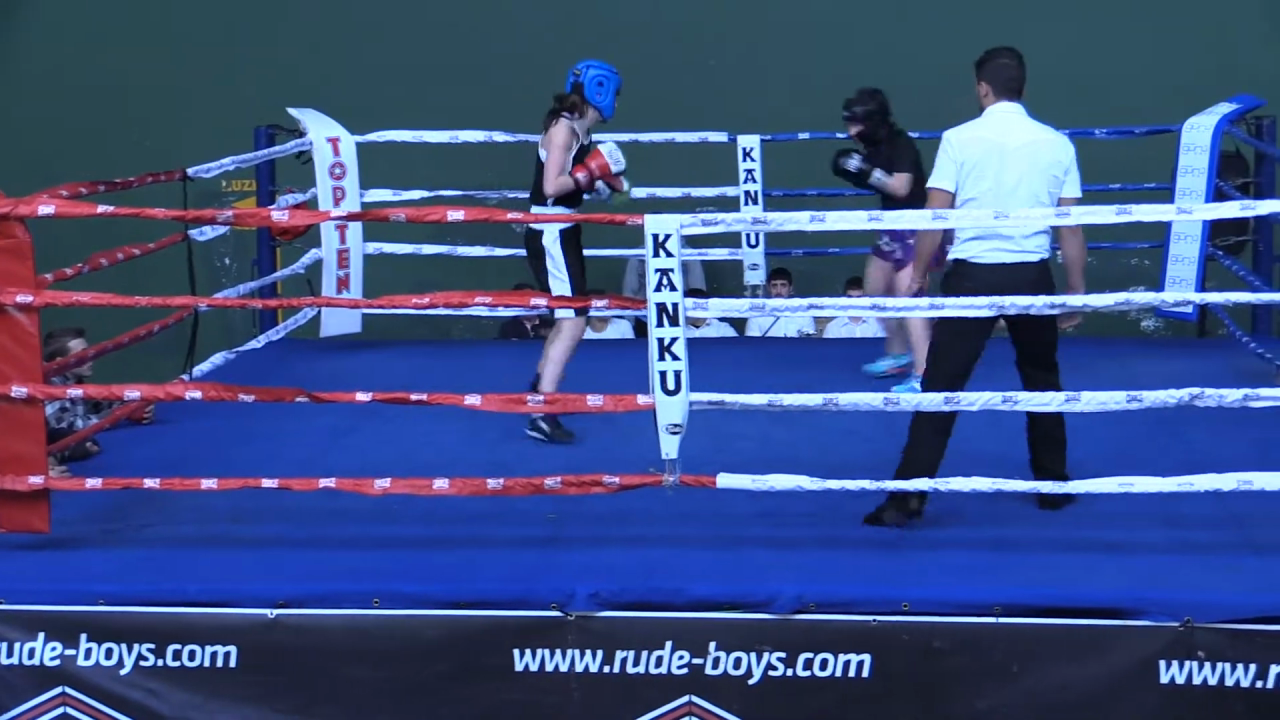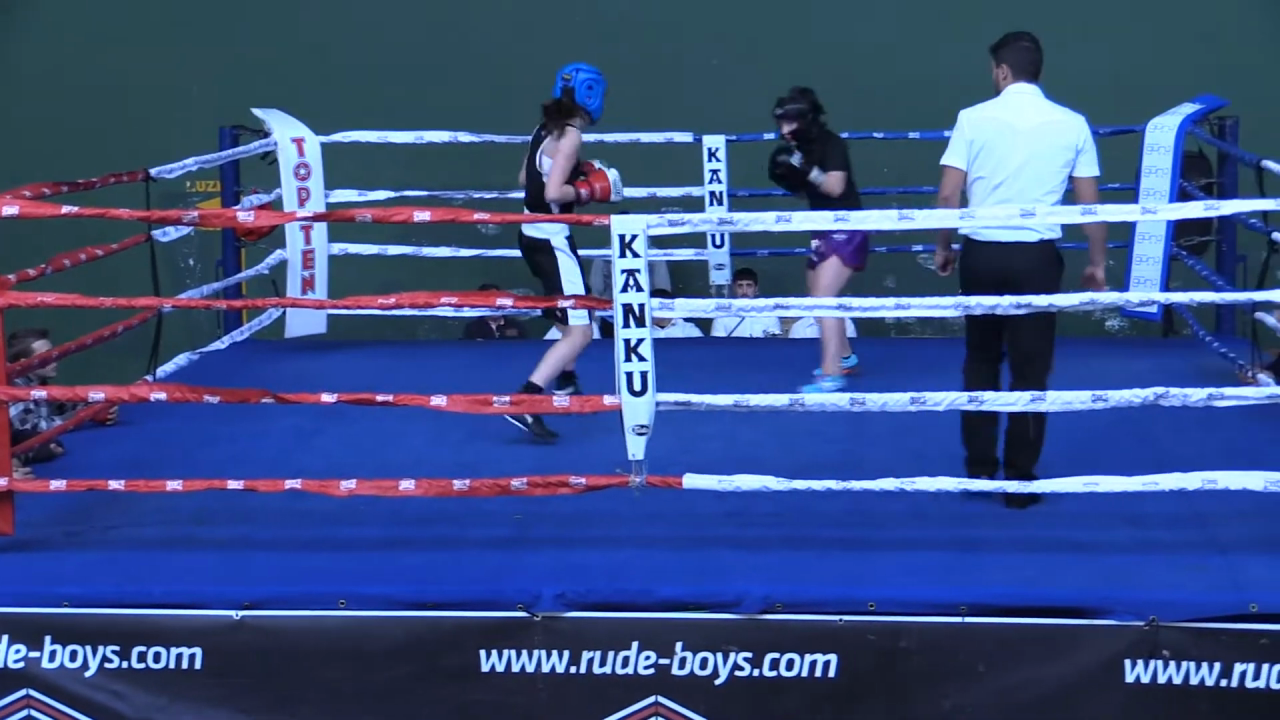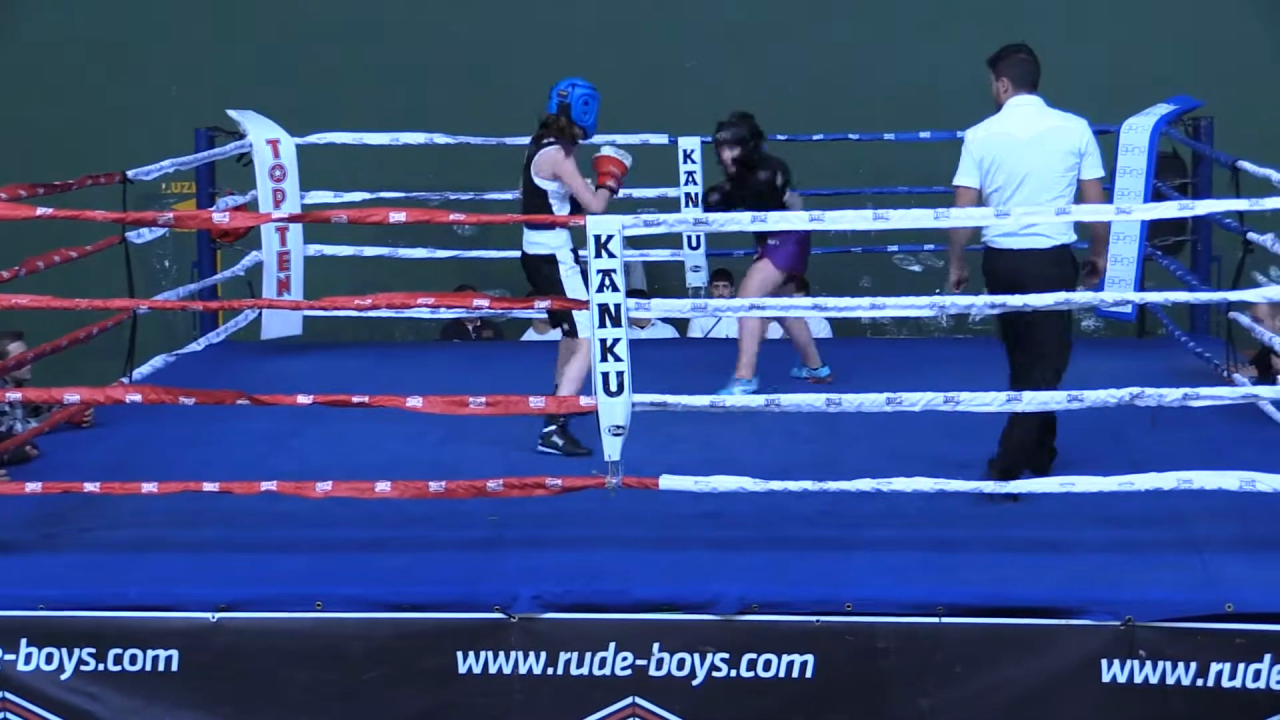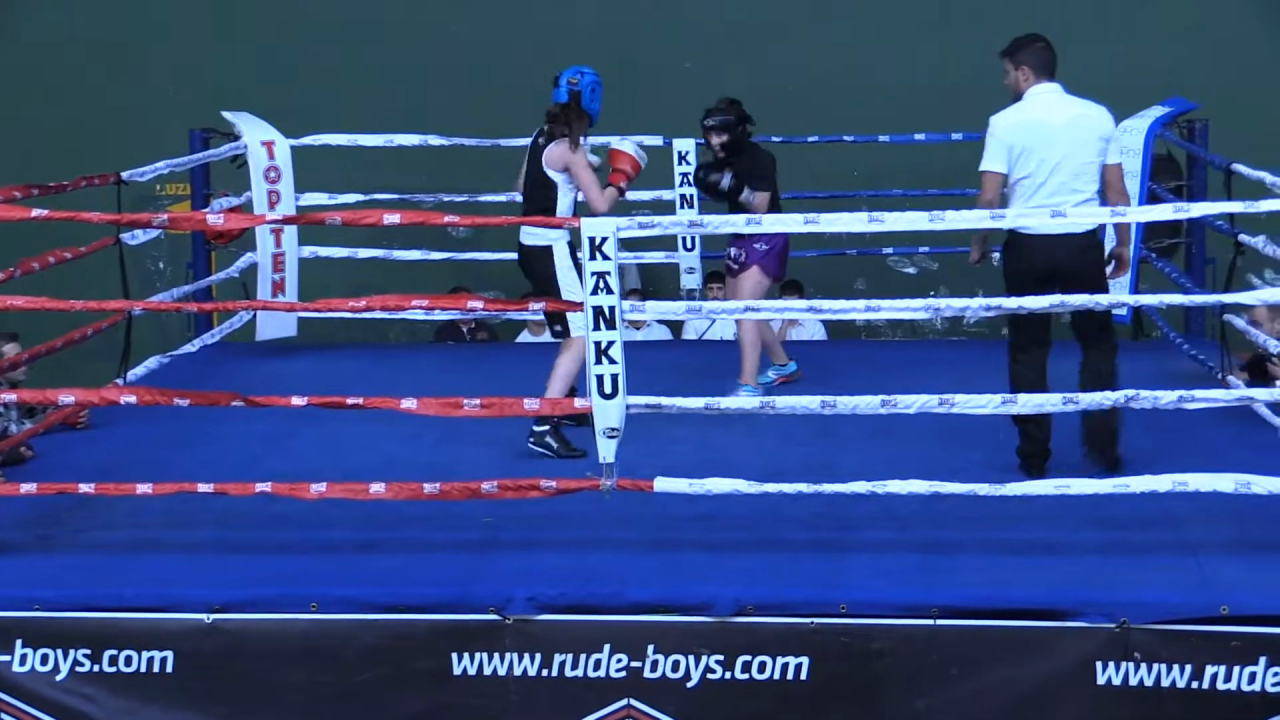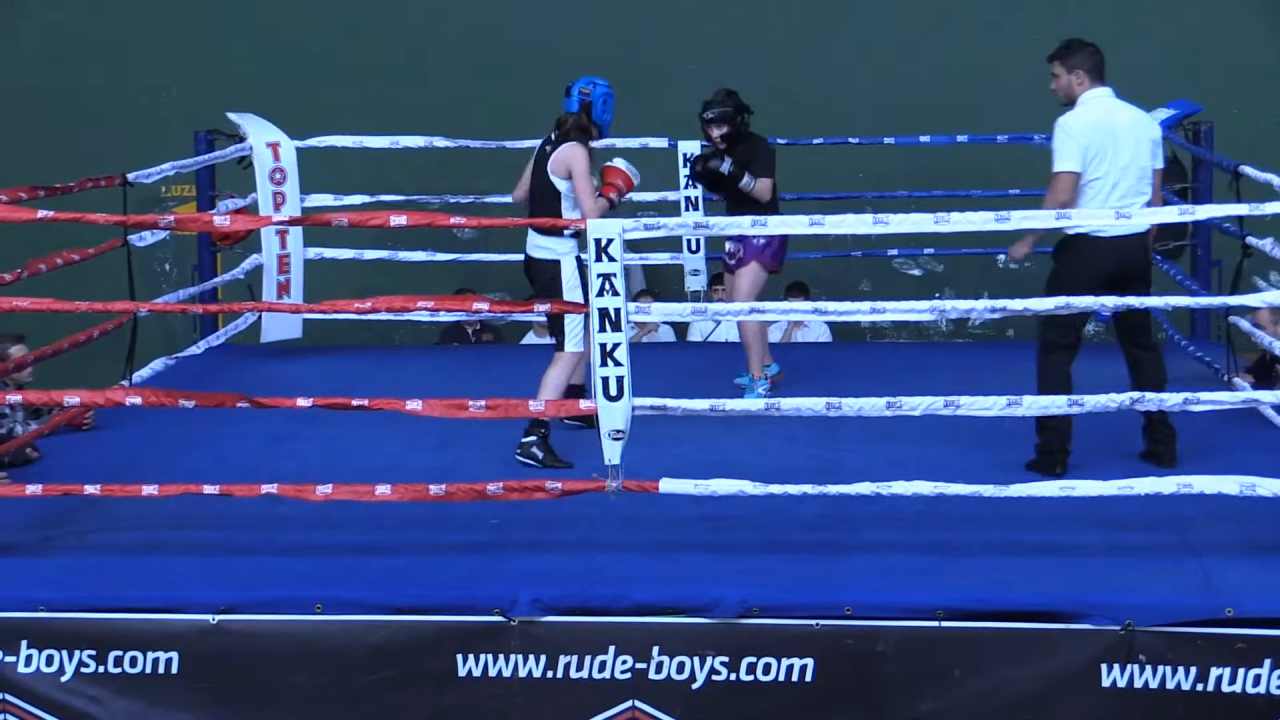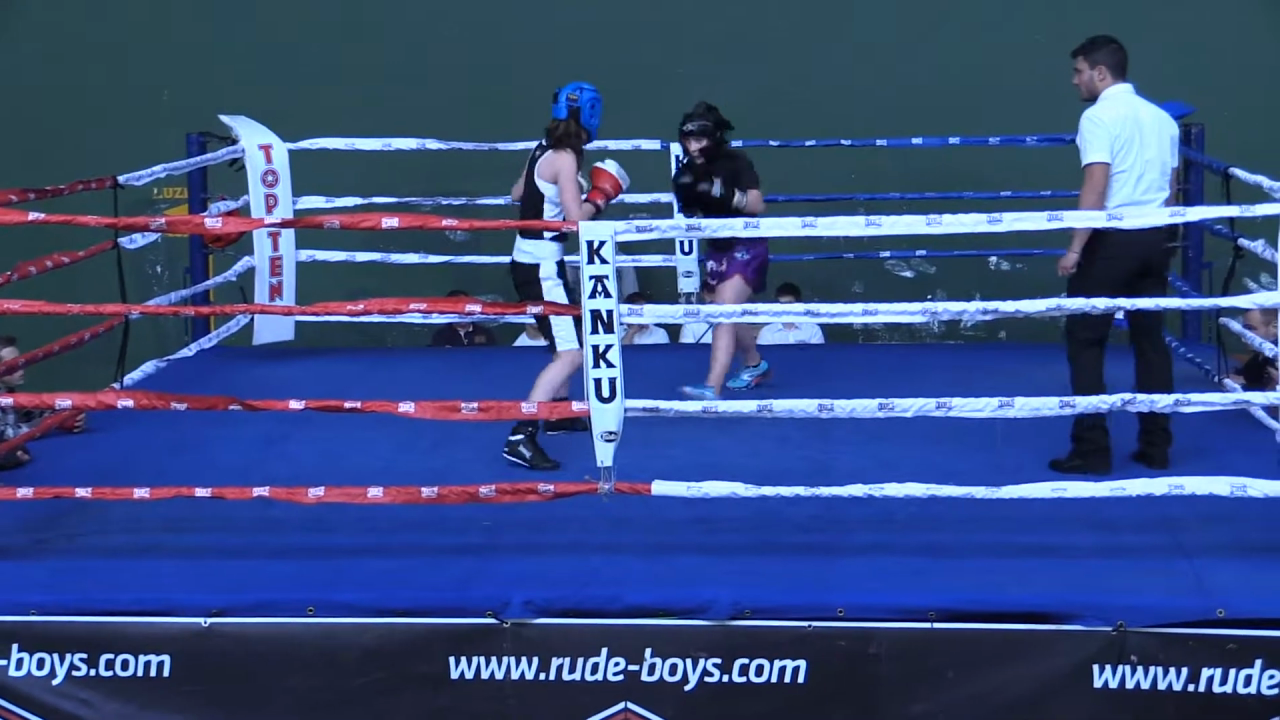
dt=0.3s
person 1, frame 1
left shoulder: (959, 138)
right shoulder: (1057, 143)
left elbow: (936, 218)
right elbow: (1070, 229)
left wrist: (916, 275)
right wrist: (1076, 291)
left hip: (972, 277)
right hip: (1031, 277)
left knee: (940, 388)
right knee: (1042, 382)
left ankle: (907, 497)
right ankle: (1052, 485)
person 1, frame 2
left shoulder: (974, 118)
right shoulder: (1072, 124)
left elbow: (948, 195)
right elbow: (1089, 204)
left wrist: (944, 246)
right wrist: (1097, 262)
left hip: (981, 254)
right hip: (1036, 257)
left knee: (980, 363)
right knee: (1030, 371)
left ankle: (980, 464)
right ankle: (1017, 480)
person 1, frame 3
left shoulder: (980, 135)
right shoulder: (1074, 129)
left elbow: (964, 212)
right elbow: (1095, 204)
left wrist: (956, 264)
right wrist: (1098, 253)
left hip: (1001, 261)
right hip: (1051, 261)
left knee: (1023, 360)
right knee: (1044, 366)
left ankle: (1036, 452)
right ankle: (1007, 464)
person 1, frame 4
left shoulder: (1007, 121)
right shoulder: (1097, 116)
left elbow: (989, 197)
right elbow: (1115, 190)
left wrist: (978, 243)
right wrist: (1123, 244)
left hip: (1028, 246)
right hip: (1082, 244)
left knee: (1027, 350)
right knee: (1099, 343)
left ankle: (1033, 454)
right ankle: (1101, 441)
person 1, frame 5
left shoulder: (1074, 123)
right shoulder: (1144, 120)
left elbow: (1063, 195)
right elbow: (1156, 194)
left wrist: (1028, 241)
right wrist: (1149, 245)
left hip: (1087, 248)
right hip: (1133, 247)
left knee: (1056, 350)
right knee: (1141, 345)
left ankle: (1052, 454)
right ankle: (1162, 444)
person 1, frame 6
left shoulder: (1099, 115)
right shoulder: (1162, 118)
left elbow: (1096, 189)
right elbow: (1170, 190)
left wrist: (1075, 247)
left hip: (1112, 241)
right hip: (1154, 240)
left knee: (1085, 342)
right knee: (1151, 341)
left ankle: (1093, 450)
right ankle: (1156, 446)
person 2, frame 1
left shoulder: (579, 128)
right shoulder: (562, 126)
right elbow: (551, 186)
left wrist: (603, 180)
right wrist: (593, 170)
left hip: (563, 230)
right hip: (549, 233)
left knee: (569, 319)
right knee: (572, 323)
left ankle: (542, 389)
right ankle: (540, 413)
person 2, frame 2
left shoulder: (547, 130)
right shoulder: (569, 137)
left elbow: (525, 179)
right elbow: (553, 193)
right wrist: (590, 192)
left hip: (535, 235)
right hip: (550, 241)
left knee: (574, 315)
right knee: (582, 331)
left ankle: (565, 382)
person 2, frame 3
left shoulder: (541, 143)
right shoulder: (560, 153)
left elbow: (525, 191)
right elbow: (593, 206)
right wrist: (610, 180)
left hip: (537, 252)
right hip: (554, 255)
left knee: (576, 325)
right knee: (588, 341)
left ankle: (564, 396)
right ankle: (552, 428)
person 2, frame 4
left shoulder: (543, 136)
right shoulder: (571, 145)
left elbow: (523, 188)
right elbow: (600, 206)
right wrist: (622, 176)
left hip: (534, 245)
right hip: (551, 248)
left knee: (573, 331)
right knee: (579, 339)
left ankle: (565, 404)
right ankle: (544, 426)
person 2, frame 5
left shoulder: (548, 144)
right shoulder: (577, 151)
left elbow: (519, 195)
right elbow: (590, 215)
right wrist: (613, 191)
left hip: (539, 254)
right hip: (559, 258)
left knee: (587, 326)
right knee: (569, 352)
left ankle: (574, 403)
right ankle: (532, 438)
person 2, frame 6
left shoulder: (543, 150)
right shoulder: (564, 157)
left elbow: (517, 196)
right elbow: (579, 219)
right wrist: (602, 192)
left hip: (527, 260)
right hip: (540, 265)
left knee: (576, 337)
right knee: (569, 356)
left ankle: (555, 414)
right ankle: (522, 438)
person 3, frame 1
left shoulder: (900, 144)
right shoulder: (876, 146)
left elbow: (900, 188)
left wrist: (865, 170)
right wrist: (855, 169)
left hip: (916, 230)
right hip: (895, 229)
left knee: (905, 300)
right knee: (872, 290)
left ankle: (923, 376)
right ankle: (898, 354)
person 3, frame 2
left shoulder: (832, 143)
right shoulder: (800, 147)
left elbow: (834, 187)
left wrist: (804, 168)
right wrist: (786, 174)
left hip: (846, 230)
right hip: (825, 231)
left knee: (823, 296)
right knee: (821, 296)
left ankle: (830, 375)
right ankle: (844, 358)
person 3, frame 3
left shoulder: (770, 168)
right shoulder: (735, 173)
left elbow: (796, 207)
right elbow: (737, 209)
left wrist: (781, 187)
right wrist: (717, 202)
left hip: (788, 241)
right hip: (771, 240)
left knee: (748, 298)
left ankle: (744, 379)
right ankle: (815, 367)
person 3, frame 4
left shoulder: (760, 157)
right shoulder: (721, 158)
left elbow: (761, 206)
left wrist: (733, 185)
right wrist: (708, 184)
left hip: (766, 240)
right hip: (742, 239)
left ankle: (749, 385)
right ankle: (782, 365)
person 3, frame 5
left shoulder: (758, 146)
right shoulder: (719, 150)
left elbow: (763, 193)
left wrist: (734, 171)
right wrist: (706, 176)
left hip: (763, 234)
right hip: (738, 233)
left knee: (741, 303)
right knee: (740, 306)
left ankle: (758, 378)
right ankle: (766, 366)
person 3, frame 6
left shoulder: (735, 162)
right shoulder: (688, 168)
left elbow: (756, 206)
right elbow: (688, 211)
left wrist: (723, 190)
right wrist: (682, 190)
left hip: (746, 248)
right hip: (718, 247)
left knee: (725, 318)
right knee: (726, 305)
left ankle: (711, 391)
right ankle: (755, 366)
